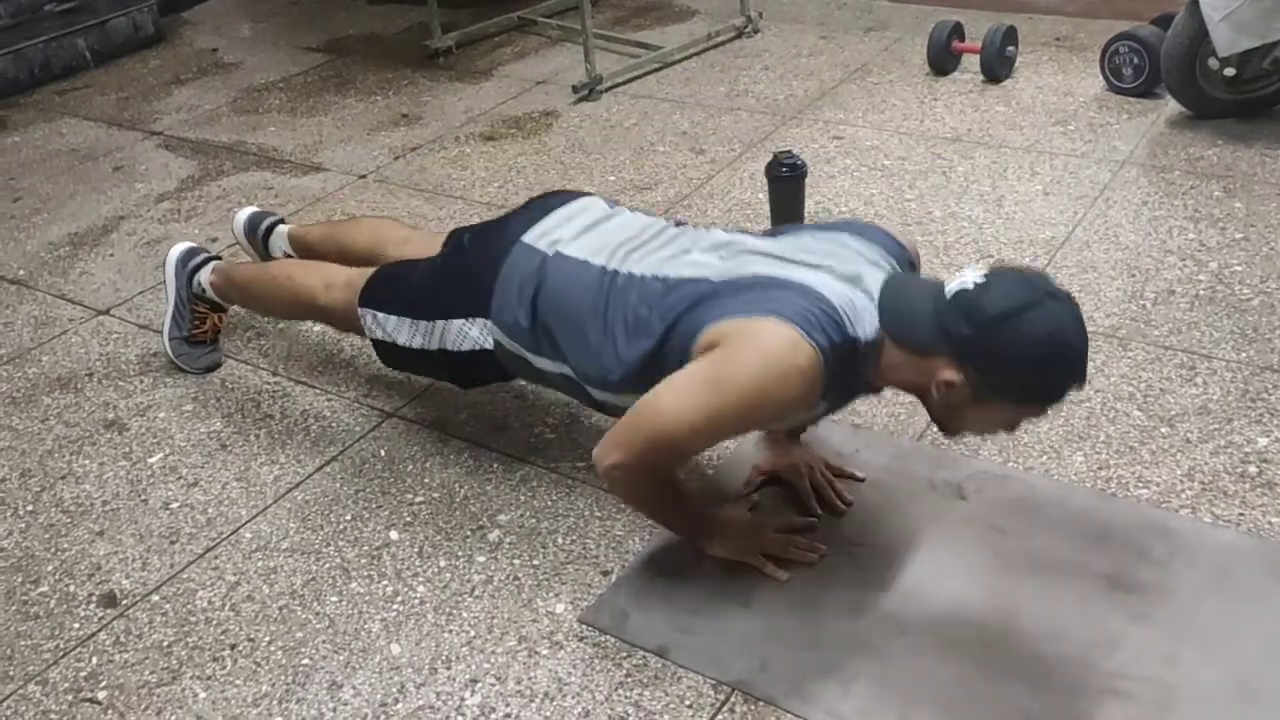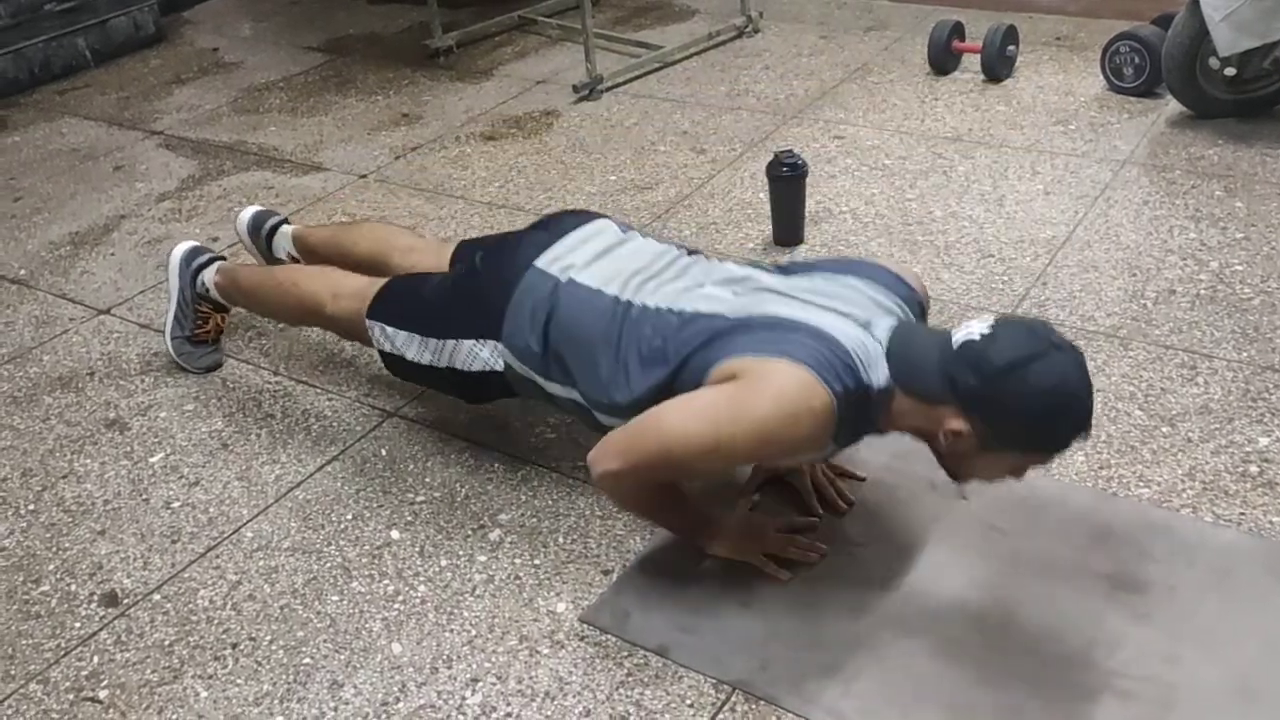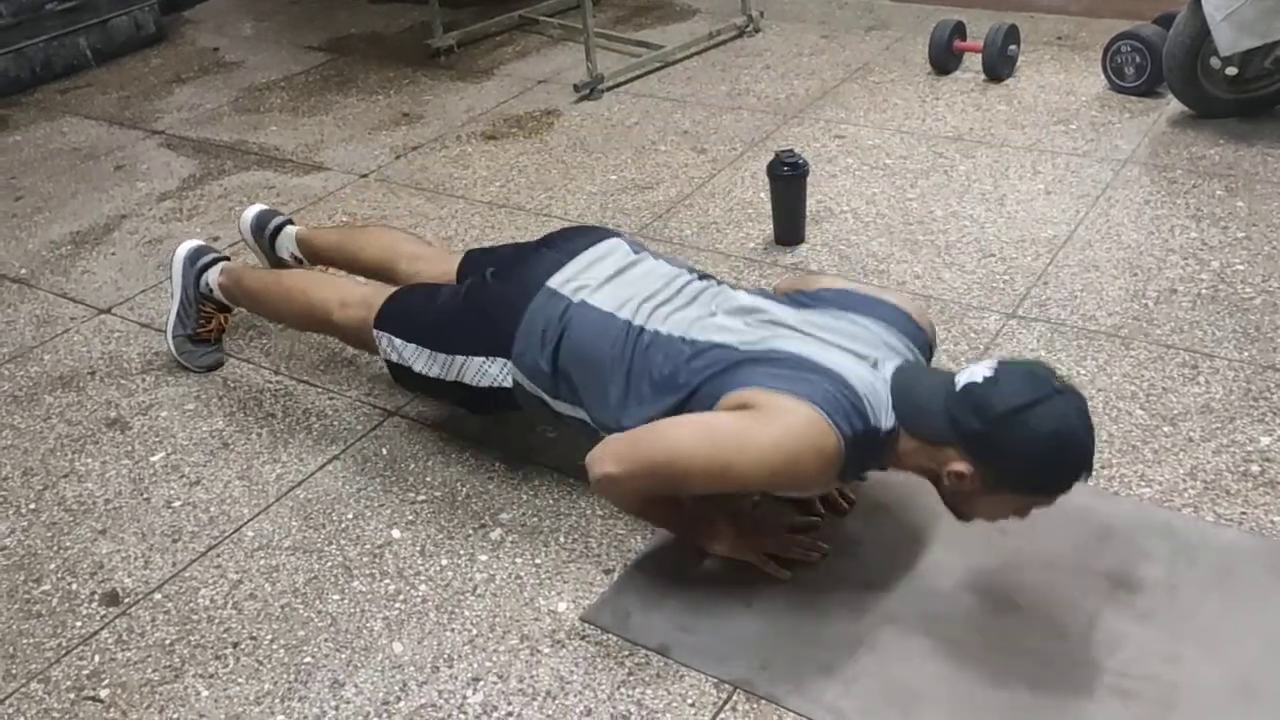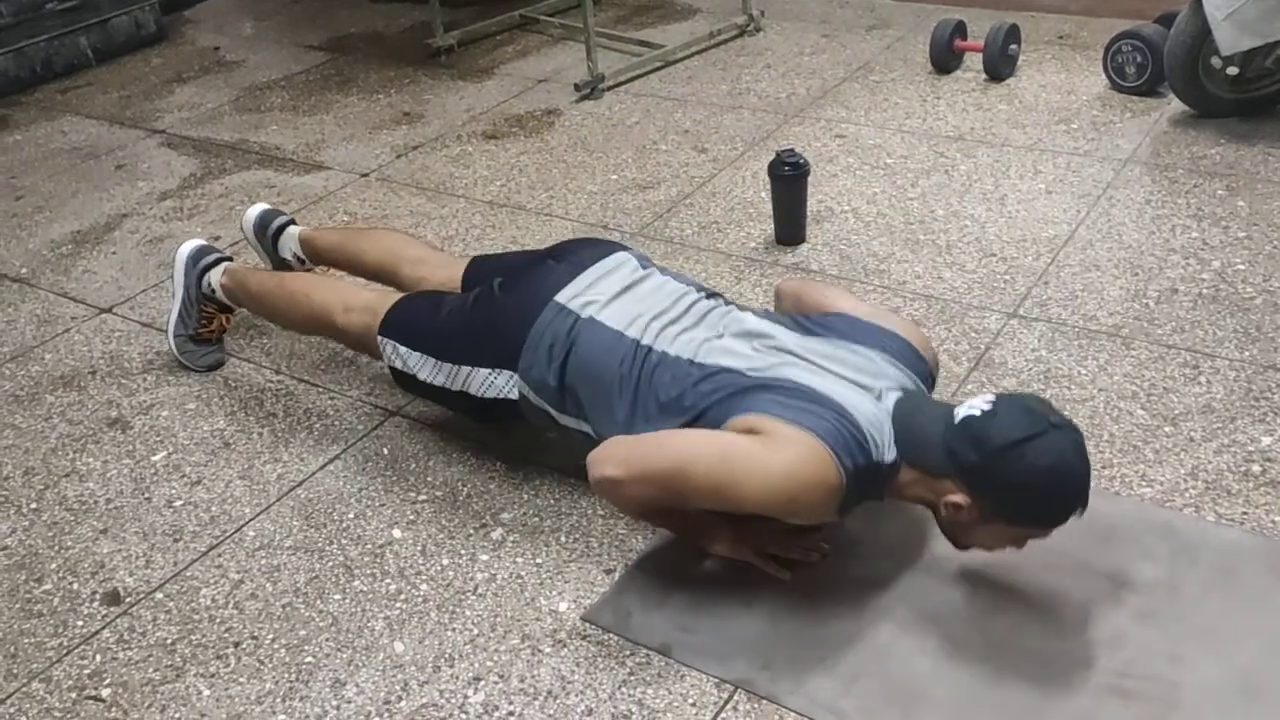
dt=0.1s
person 1, frame 1
left shoulder: (893, 263)
right shoulder: (789, 368)
right elbow: (621, 456)
left wrist: (785, 439)
right wrist: (712, 531)
left hip: (587, 231)
right hip: (521, 298)
left knee: (419, 254)
right knee: (353, 298)
left ankle: (279, 231)
right ankle: (207, 277)
person 1, frame 2
left shoulder: (902, 301)
right shoulder: (803, 402)
right elbow: (615, 464)
right wrist: (712, 532)
left hip: (597, 253)
right hip: (531, 319)
left knee: (424, 264)
right knee: (359, 308)
left ankle: (282, 234)
right ankle: (210, 278)
person 1, frame 3
left shoulder: (907, 330)
right shoulder: (805, 447)
right elbow: (613, 465)
right wrist: (716, 531)
left hip: (608, 269)
right hip: (544, 336)
left knee: (436, 270)
right knee: (368, 316)
left ankle: (286, 234)
right ankle: (213, 278)
person 1, frame 4
left shoulder: (909, 358)
right shoulder: (810, 475)
left elbow: (794, 292)
right elbow: (614, 468)
right wrist: (717, 533)
left hip: (615, 282)
right hip: (549, 346)
left knee: (435, 277)
right knee: (370, 320)
left ankle: (289, 236)
right ankle: (216, 280)
